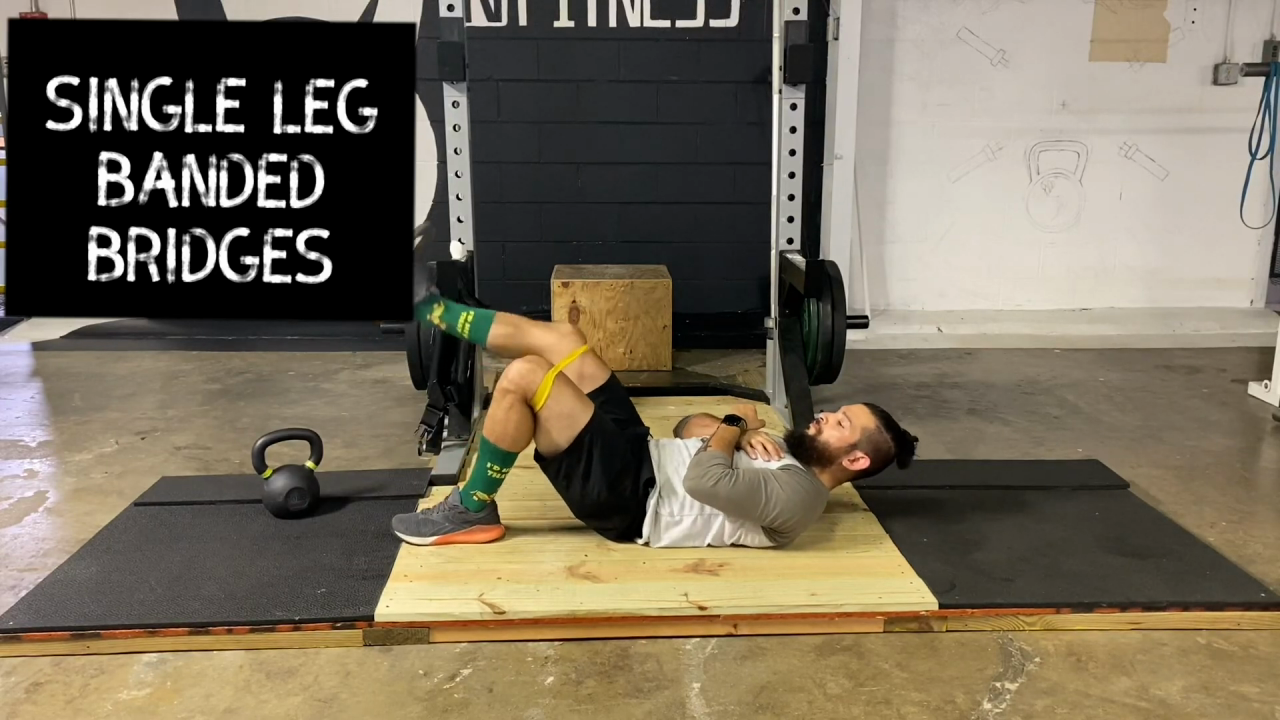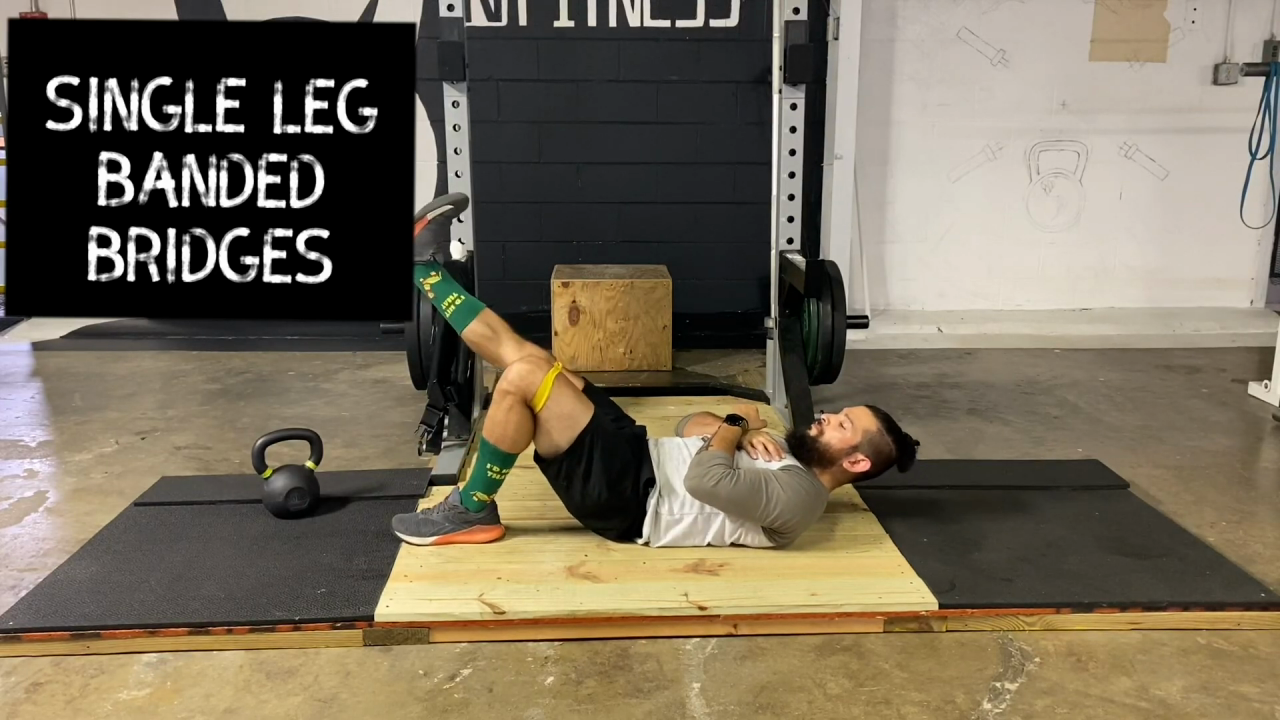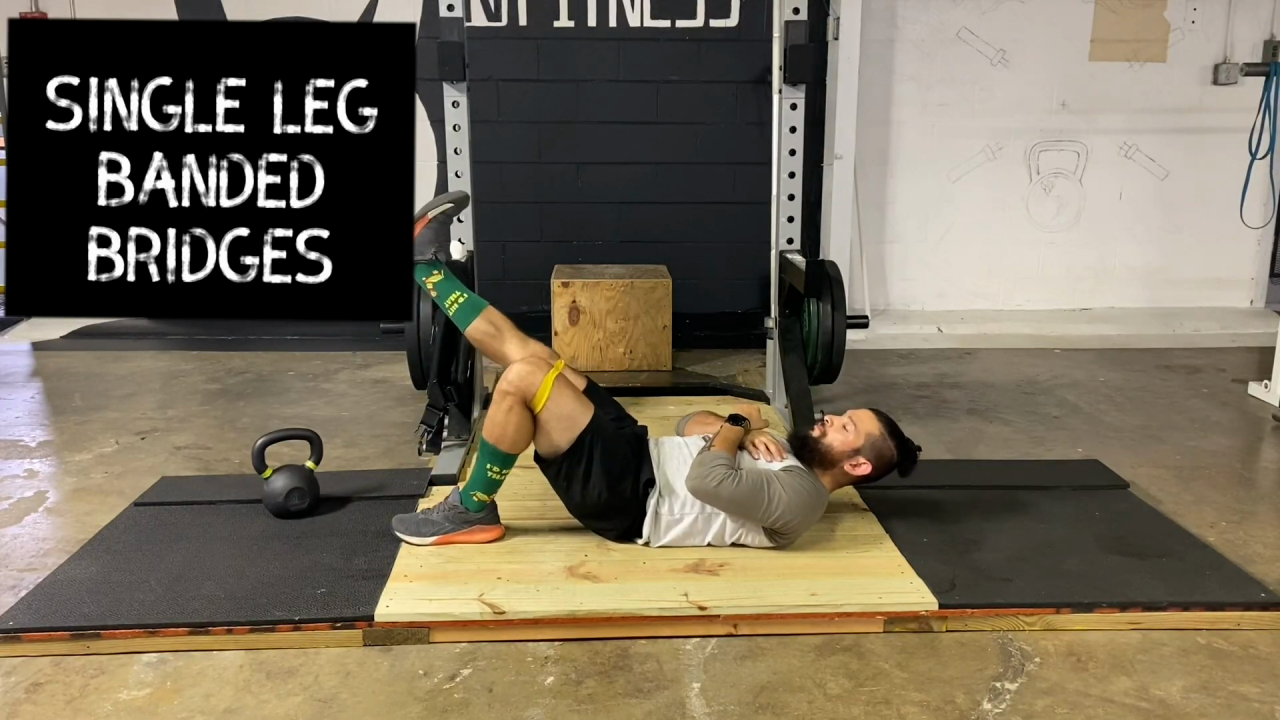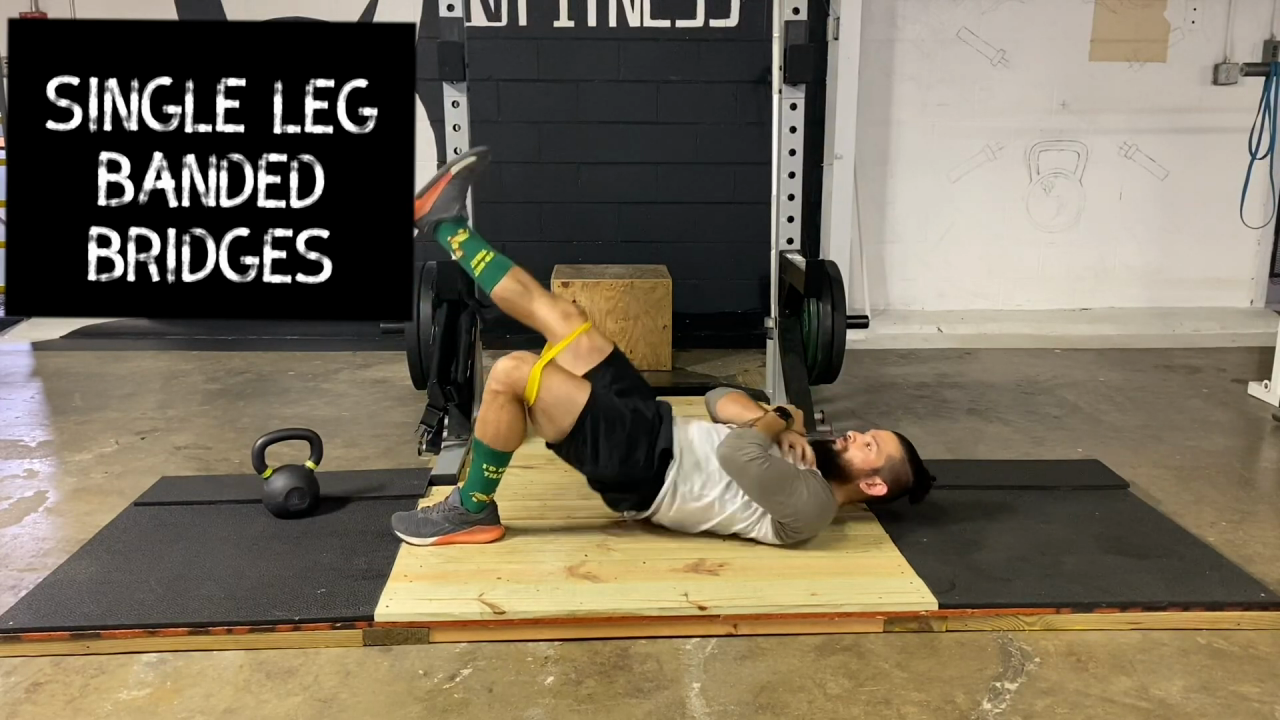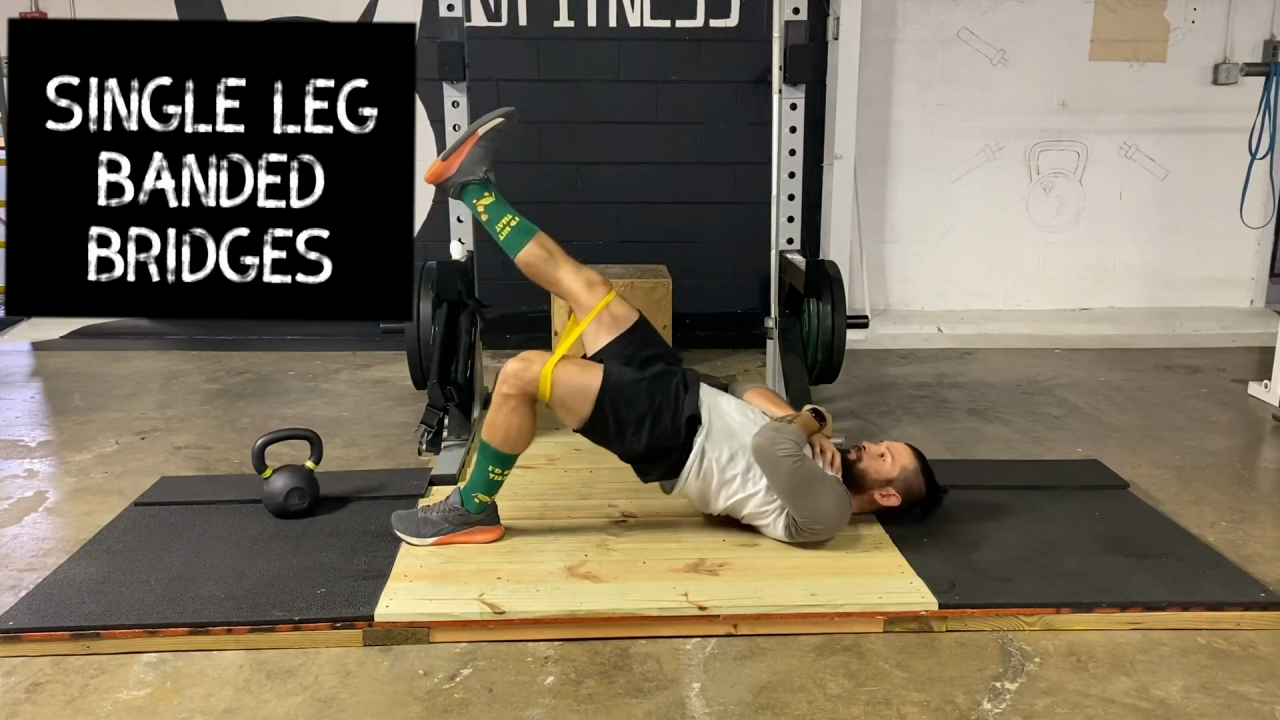
dt=0.5s
person 1, frame 1
left shoulder: (794, 497)
right shoulder: (786, 453)
left elbow: (702, 481)
right elbow: (690, 427)
left wrist: (735, 424)
right wrist: (744, 428)
left hip: (627, 500)
right hip: (639, 455)
left knee: (522, 376)
right knee: (556, 337)
left ankle: (472, 511)
right ankle: (426, 305)
person 1, frame 2
left shoulder: (796, 497)
right shoulder: (784, 453)
left elbow: (703, 479)
right elbow: (691, 426)
left wrist: (736, 424)
right wrist: (744, 429)
left hip: (625, 498)
right hip: (638, 456)
left knee: (522, 376)
right knee: (521, 355)
left ankle: (472, 512)
right ankle: (428, 271)
person 1, frame 3
left shoulder: (797, 498)
right shoulder: (785, 454)
left elbow: (705, 480)
right elbow: (691, 424)
left wrist: (738, 423)
right wrist: (746, 429)
left hip: (626, 497)
right hip: (638, 453)
left knee: (522, 377)
right knee: (528, 353)
left ankle: (472, 511)
right ankle: (430, 269)
person 1, frame 4
left shoulder: (809, 504)
right shoulder: (806, 461)
left elbow: (738, 452)
right elbow: (719, 399)
left wrist: (779, 421)
right wrist: (780, 422)
left hip: (642, 463)
right hip: (657, 430)
left knee: (510, 373)
right knee: (556, 314)
left ankle: (470, 511)
right ankle: (448, 223)
person 1, frame 5
left shoulder: (825, 510)
right shoulder: (823, 465)
left elbow: (770, 446)
right elbow: (748, 393)
left wrist: (811, 421)
right wrist: (807, 423)
left hip: (670, 430)
right hip: (681, 397)
left knee: (521, 375)
right knee: (579, 281)
left ankle: (473, 510)
right ankle: (474, 185)
